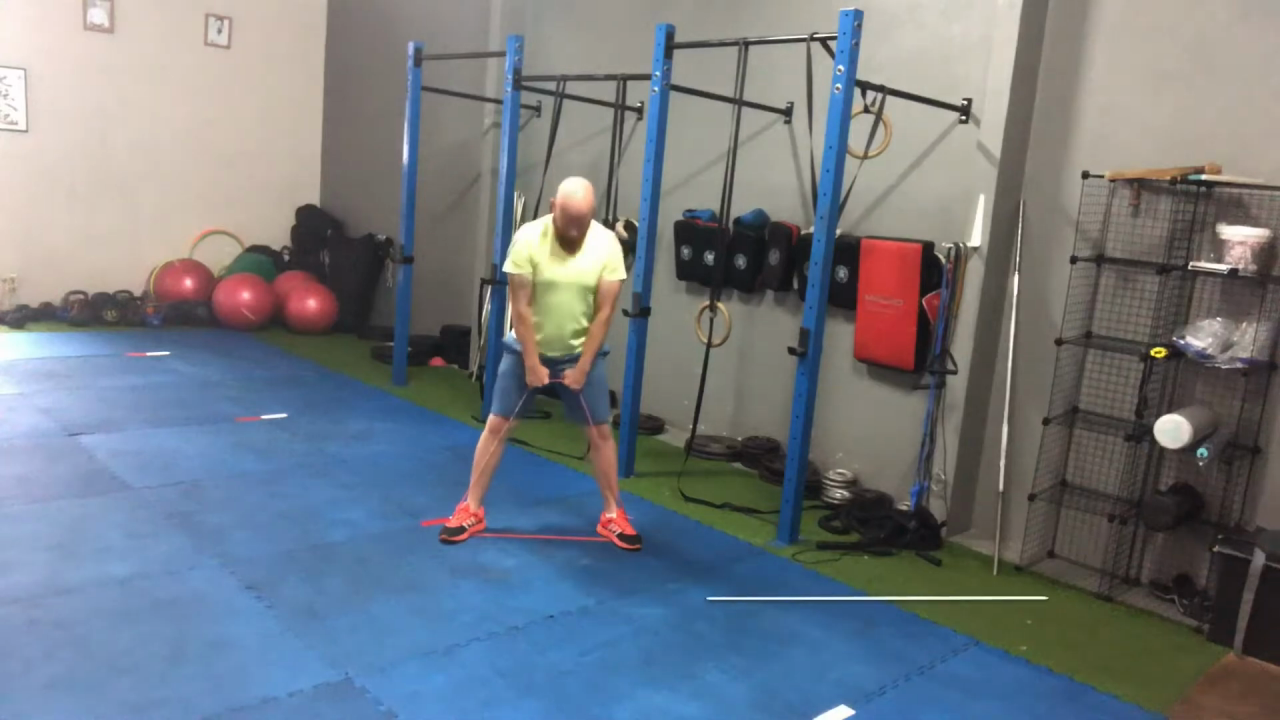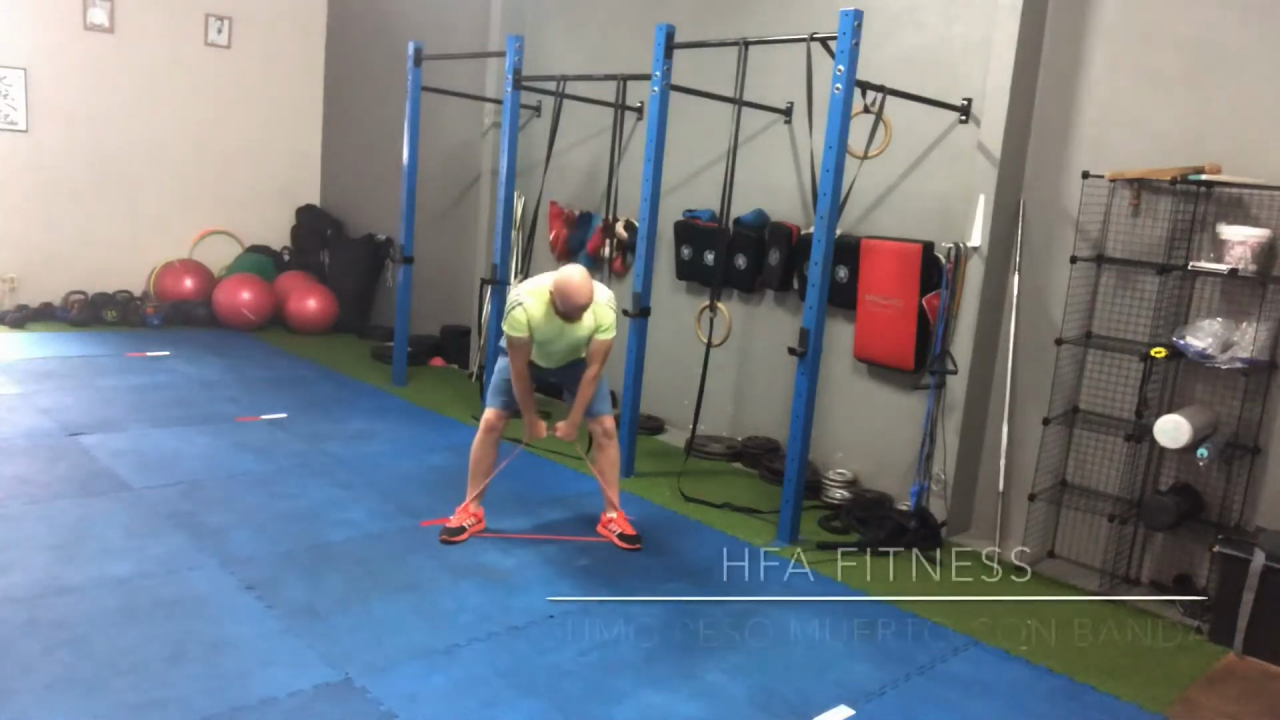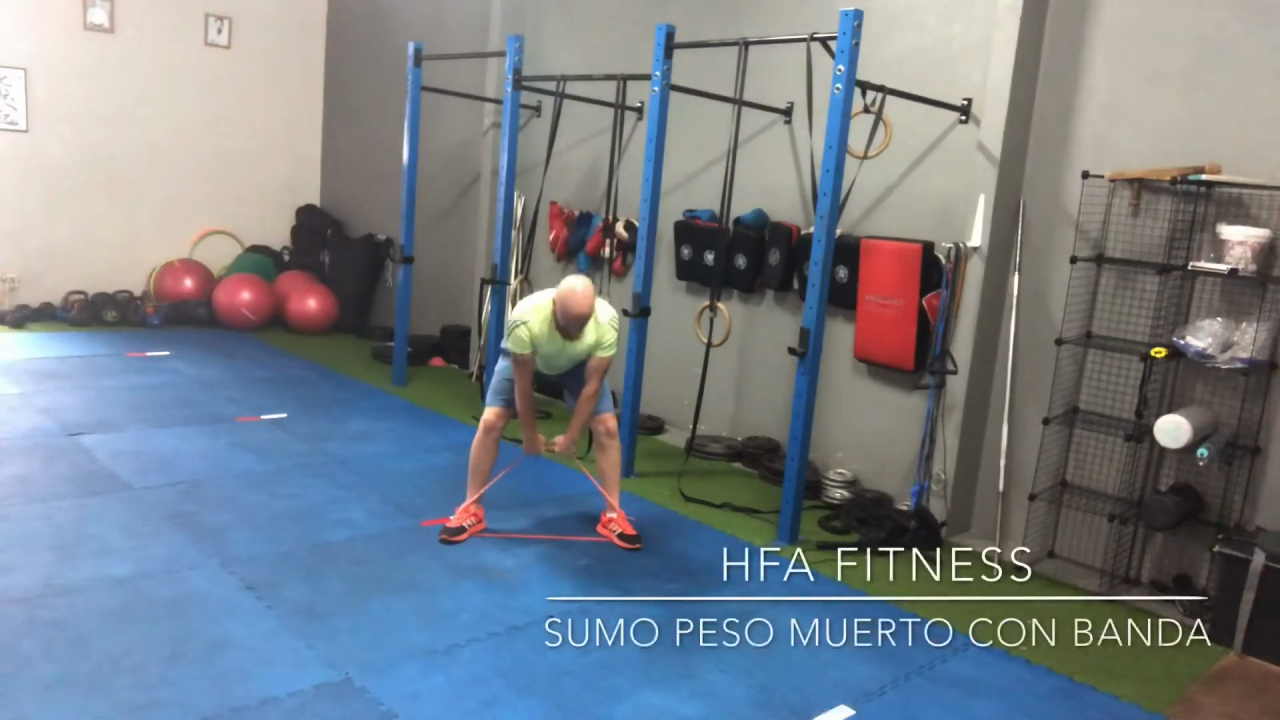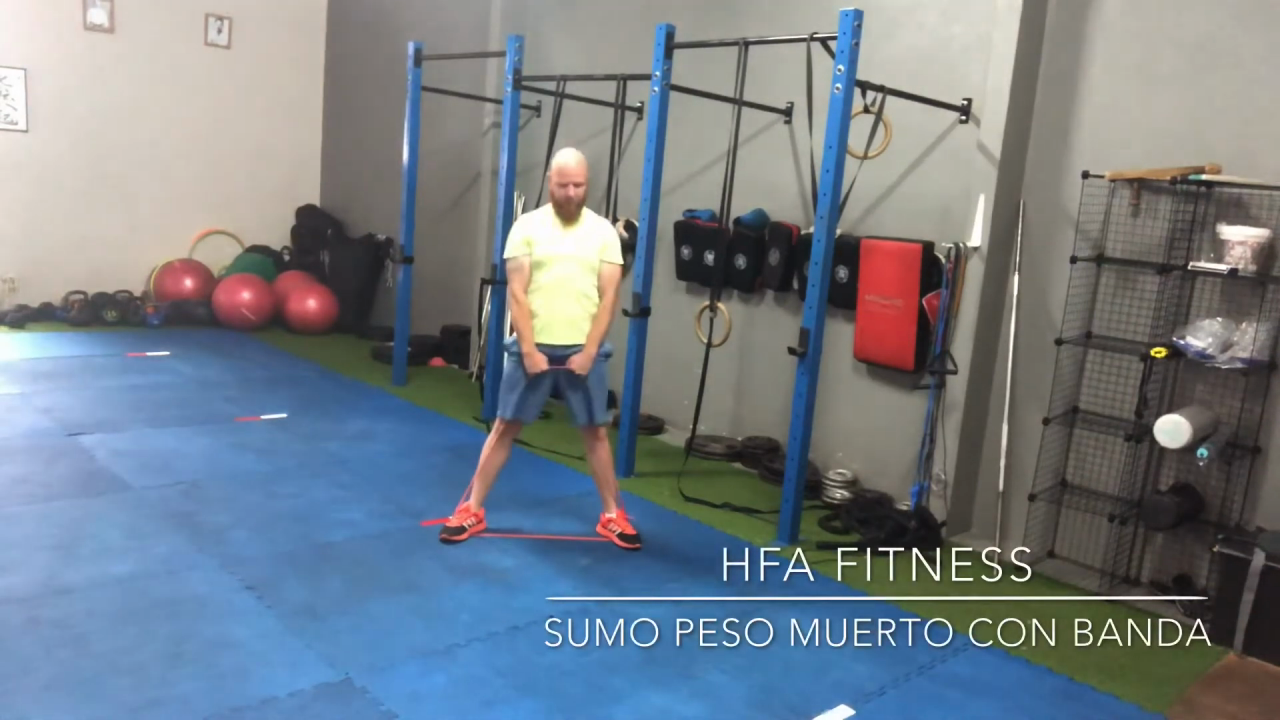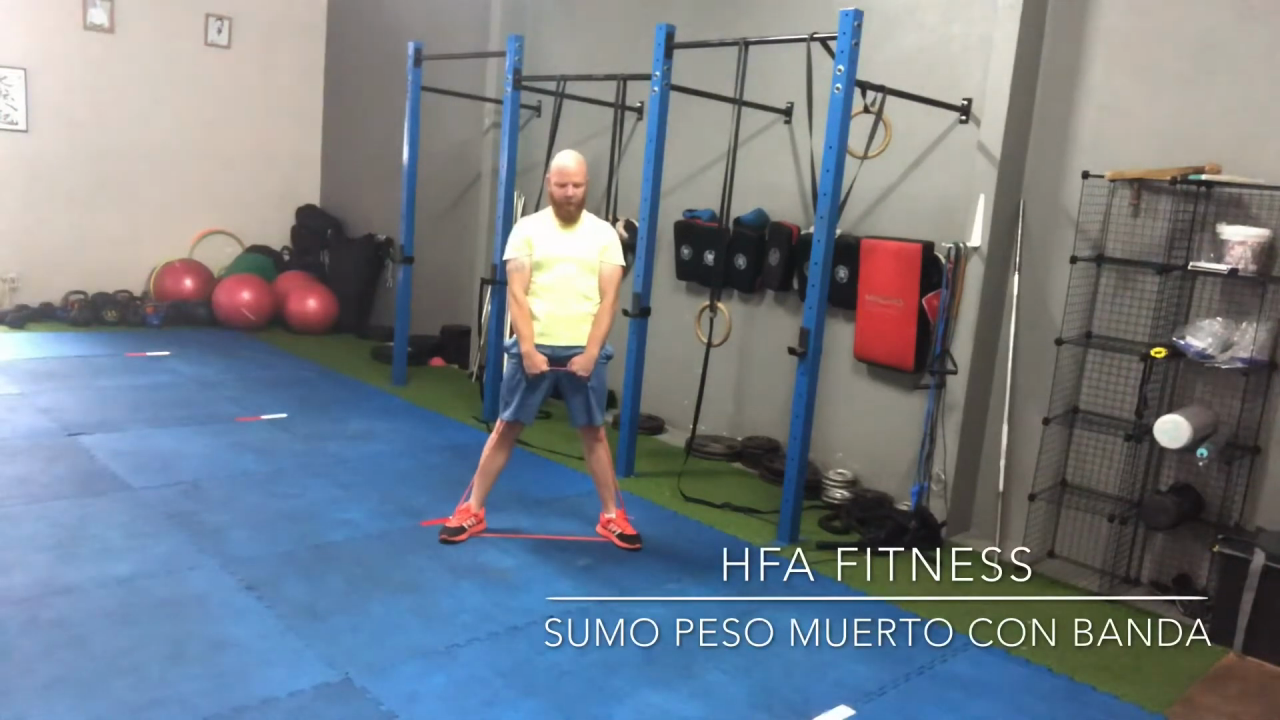
dt=1s
person 1, frame 1
left shoulder: (607, 245)
right shoulder: (528, 239)
left elbow: (604, 313)
right elbow: (520, 308)
left wrist: (582, 367)
right wrist: (532, 364)
left hip: (582, 351)
right hip: (527, 346)
left knee: (600, 430)
right knee: (497, 424)
left ankle: (612, 515)
right ankle: (471, 510)
person 1, frame 2
left shoulder: (605, 304)
right shoulder: (522, 301)
left elbow: (594, 368)
right elbow: (519, 366)
left wrist: (574, 420)
right wrist: (531, 419)
left hip: (576, 359)
right hip: (523, 354)
left knee: (605, 427)
right knee: (491, 422)
left ankle: (612, 516)
right ankle: (471, 510)
person 1, frame 3
left shoulder: (606, 320)
right shoulder: (526, 317)
left elbow: (592, 384)
right elbow: (523, 383)
left wrist: (571, 435)
right wrist: (530, 434)
left hip: (577, 364)
right hip: (523, 359)
left knee: (607, 428)
right knee: (490, 423)
left ankle: (613, 516)
right ankle: (471, 511)
person 1, frame 4
left shoulder: (603, 231)
right shoulder: (527, 225)
left elbow: (608, 297)
right elbow: (517, 293)
left wrist: (588, 351)
right wrist: (529, 349)
left hip: (584, 349)
right hip: (533, 347)
left knee: (596, 431)
right knee: (505, 427)
left ankle: (612, 516)
right ankle: (472, 510)
person 1, frame 5
left shoulder: (604, 233)
right shoulder: (528, 228)
left elbow: (608, 299)
right elbow: (517, 294)
left wrist: (590, 352)
right wrist: (529, 350)
left hip: (584, 351)
right hip: (534, 348)
left knee: (593, 432)
right knee: (507, 428)
left ankle: (612, 516)
right ankle: (472, 510)
